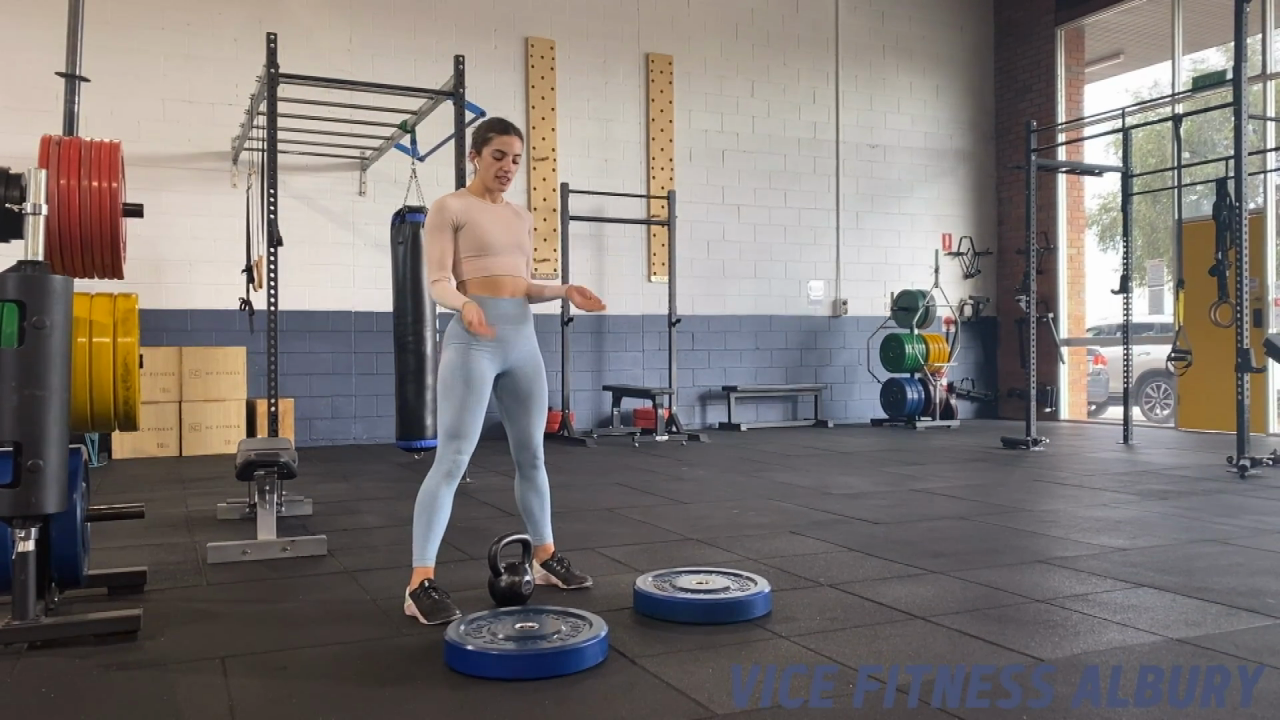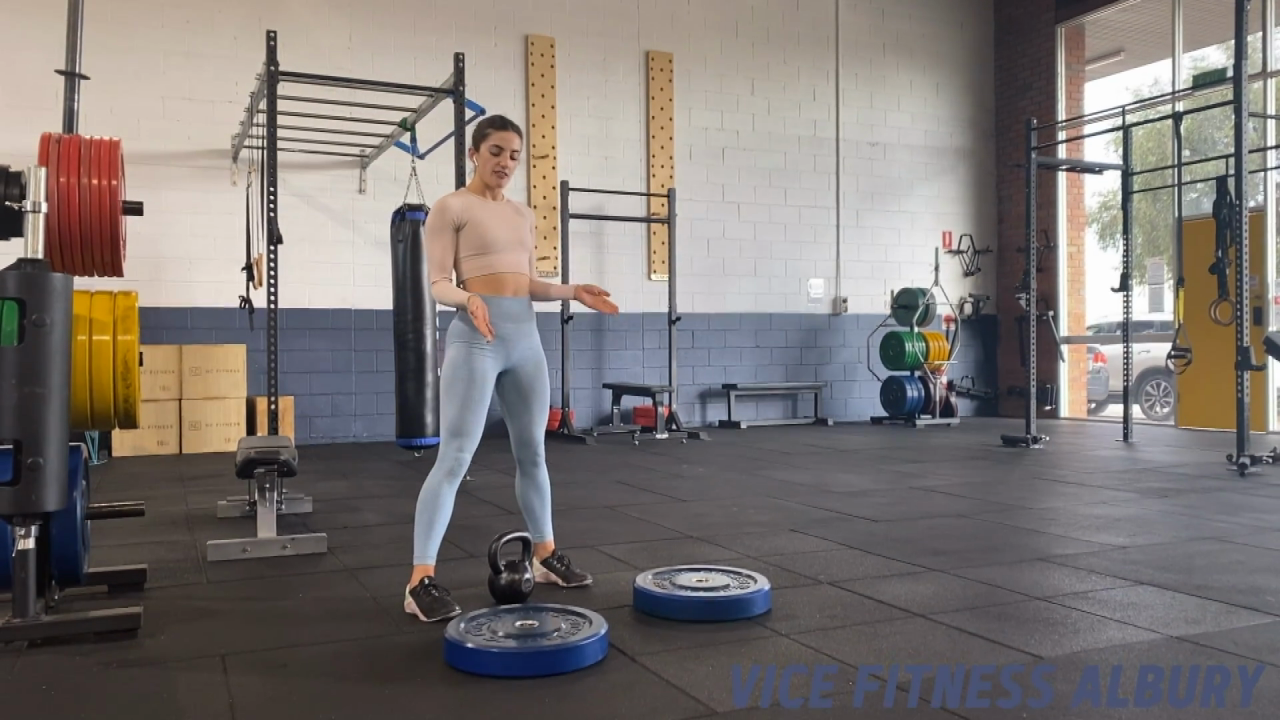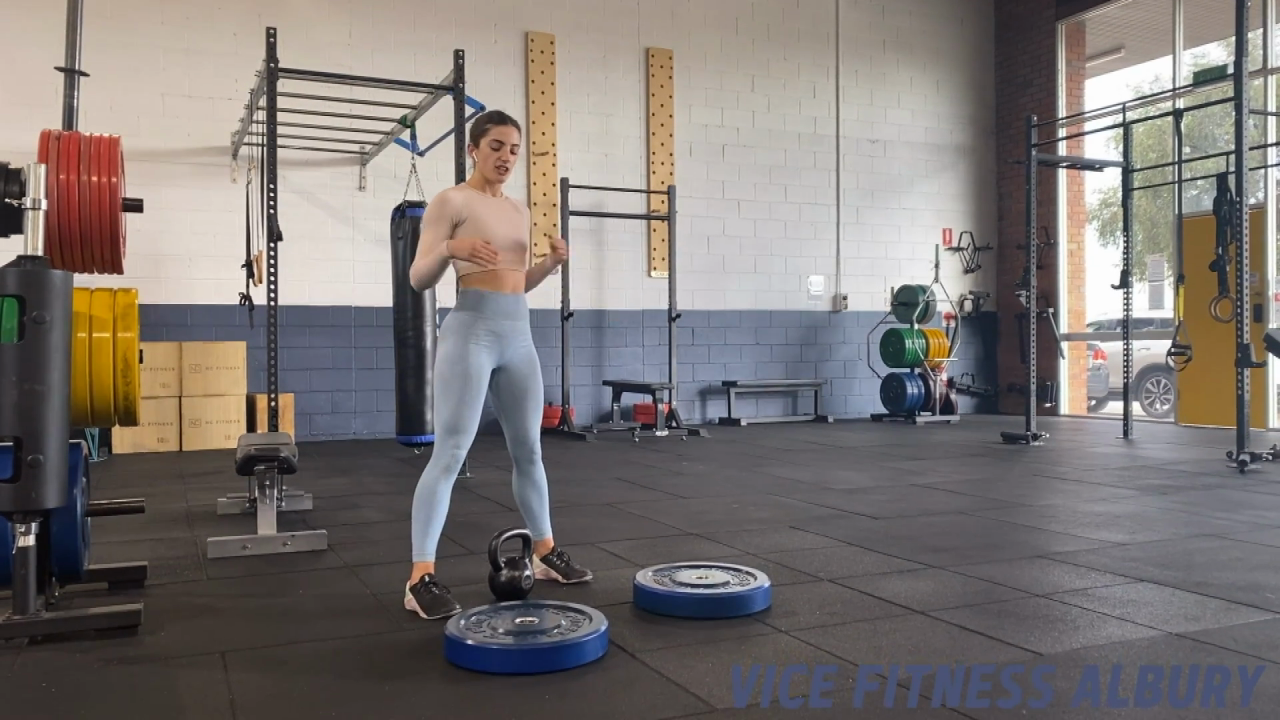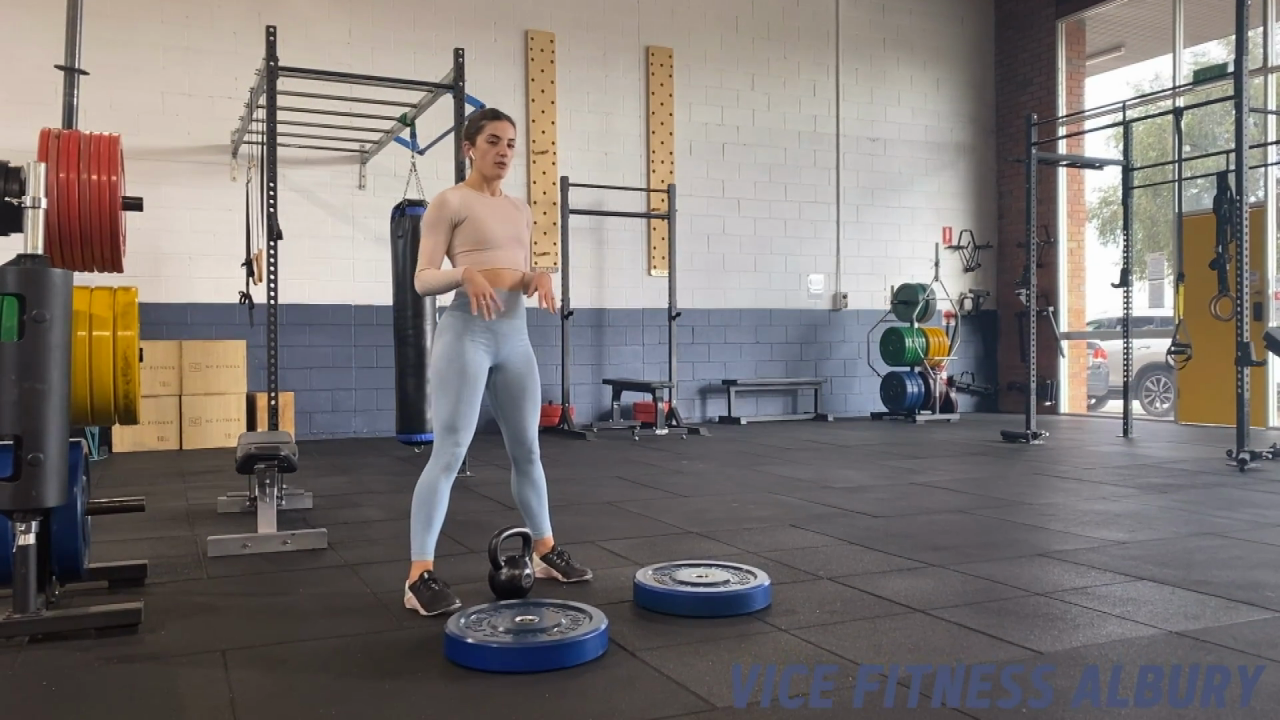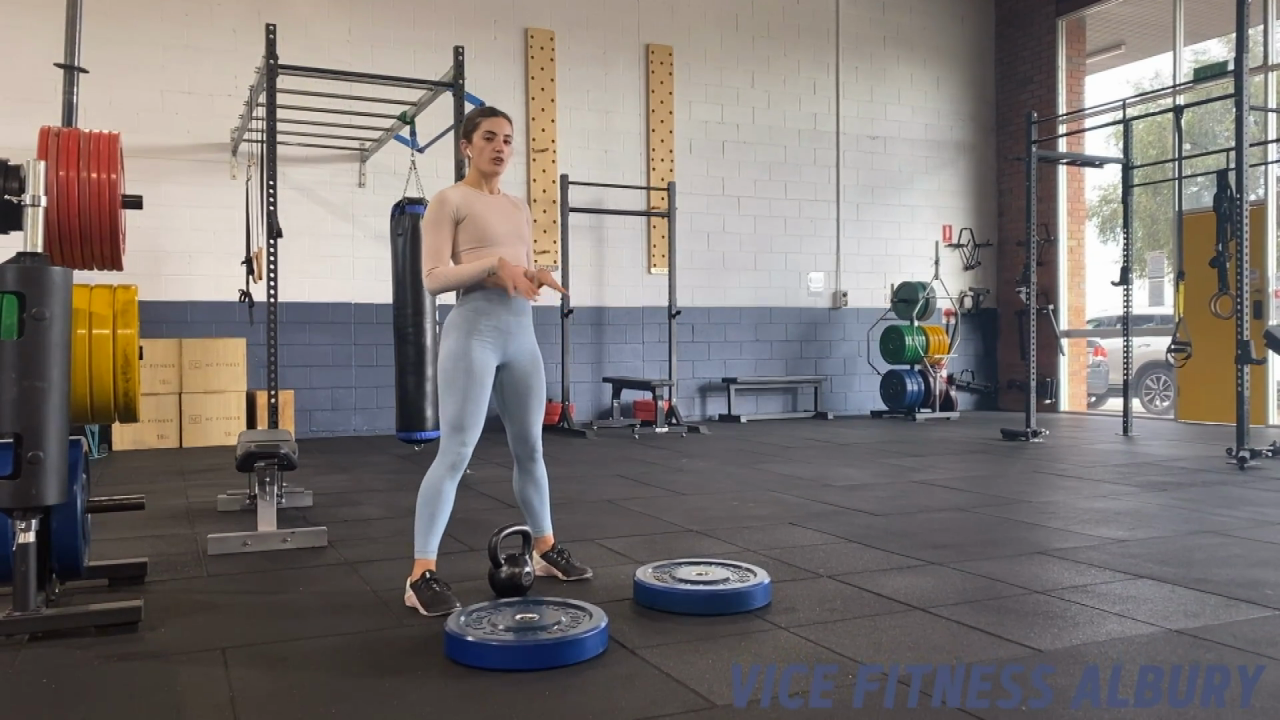
dt=0.3s
person 1, frame 1
left shoulder: (520, 216)
right shoulder: (449, 208)
right elbow: (438, 283)
left wrist: (563, 291)
right wrist: (464, 305)
left hip: (522, 339)
right hip: (473, 339)
left knee: (530, 455)
right knee: (452, 459)
left ankle: (545, 557)
right ankle: (421, 582)
person 1, frame 2
left shoulder: (522, 214)
right shoulder: (450, 208)
right elbow: (437, 285)
left wrist: (572, 291)
right wrist: (468, 299)
left hip: (525, 338)
right hip: (475, 338)
left knee: (532, 453)
right knee: (455, 457)
left ankle: (546, 555)
right ankle: (421, 579)
person 1, frame 3
left shoulder: (519, 210)
right shoulder: (450, 201)
right elbow: (418, 278)
left wrist: (553, 261)
right wrist: (450, 250)
left hip: (517, 333)
right hip: (470, 330)
left knee: (528, 449)
right knee: (450, 454)
left ankle: (545, 551)
right ankle: (421, 576)
person 1, frame 4
left shoulder: (519, 209)
right shoulder: (449, 202)
right elbow: (423, 280)
left wrist: (537, 277)
right wrist: (464, 271)
left hip: (515, 334)
right hip: (466, 331)
left knee: (526, 449)
right knee: (449, 453)
left ankle: (545, 550)
right ankle: (420, 575)
person 1, frame 5
left shoulder: (518, 207)
right shoulder: (449, 200)
right elbow: (433, 278)
left wrist: (536, 274)
right wrist: (492, 264)
left hip: (521, 331)
right hip: (473, 328)
left knee: (529, 448)
right knee: (456, 451)
left ankle: (545, 548)
right ankle: (422, 574)
